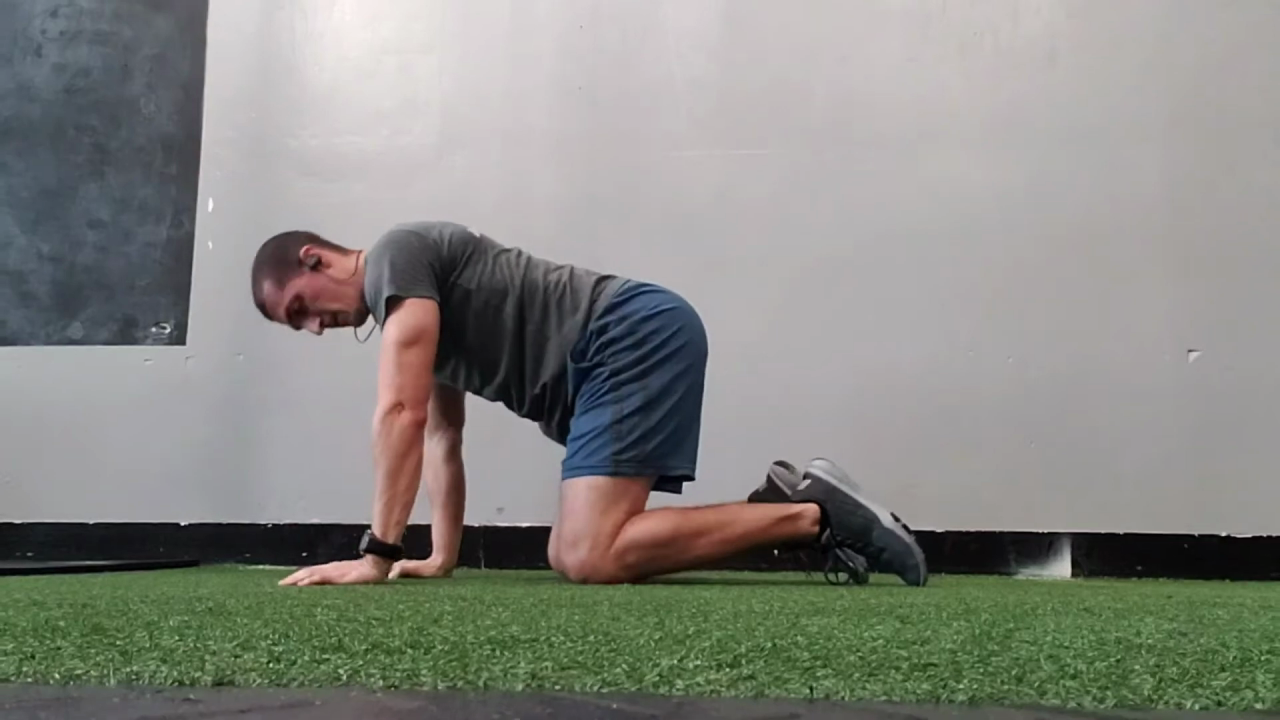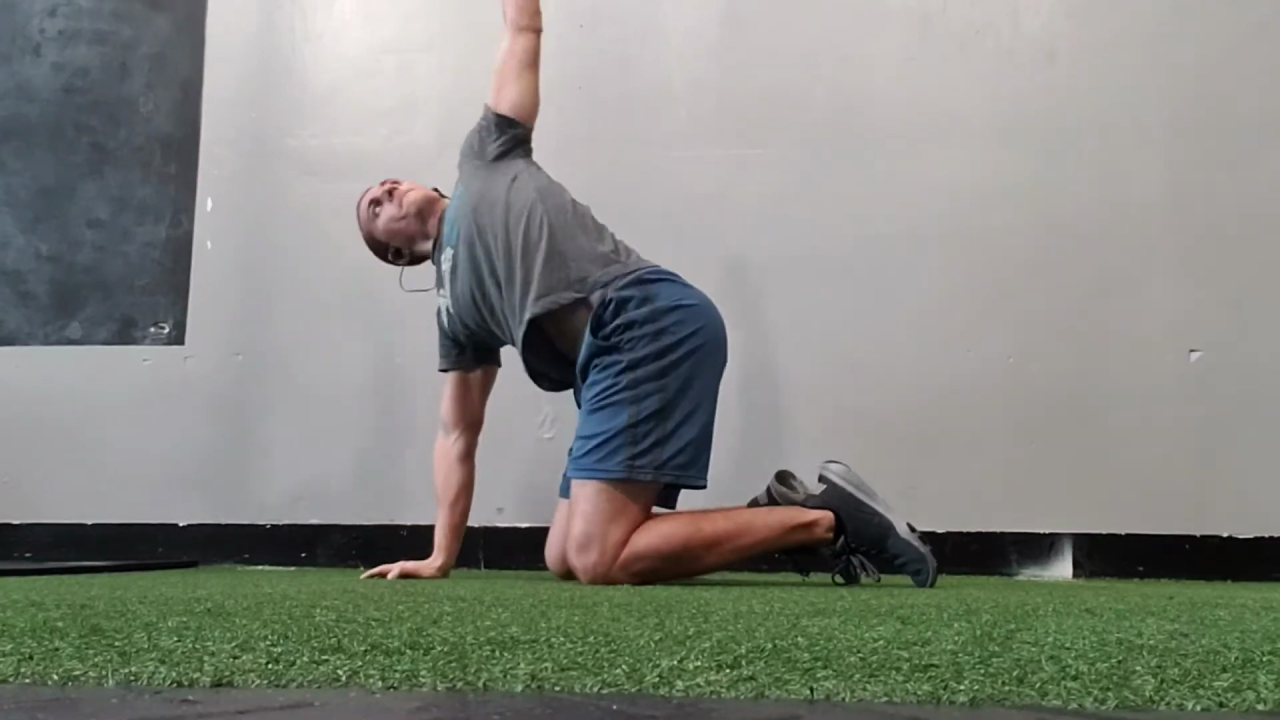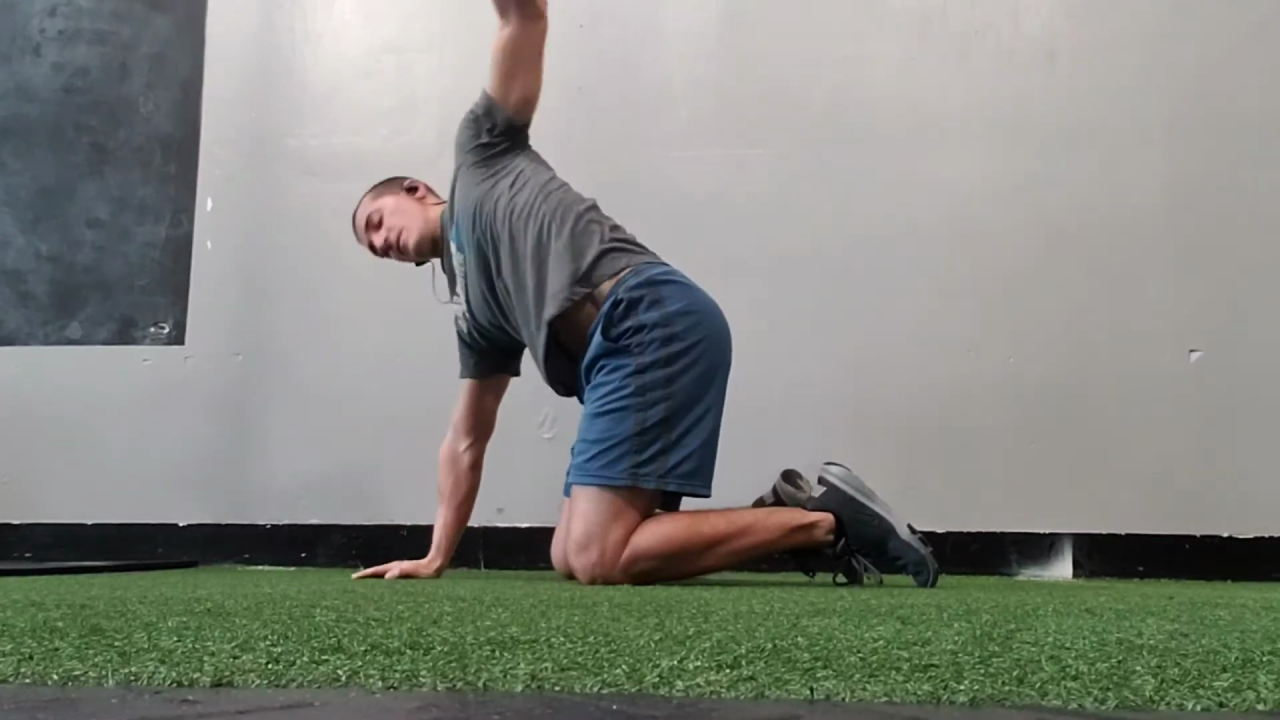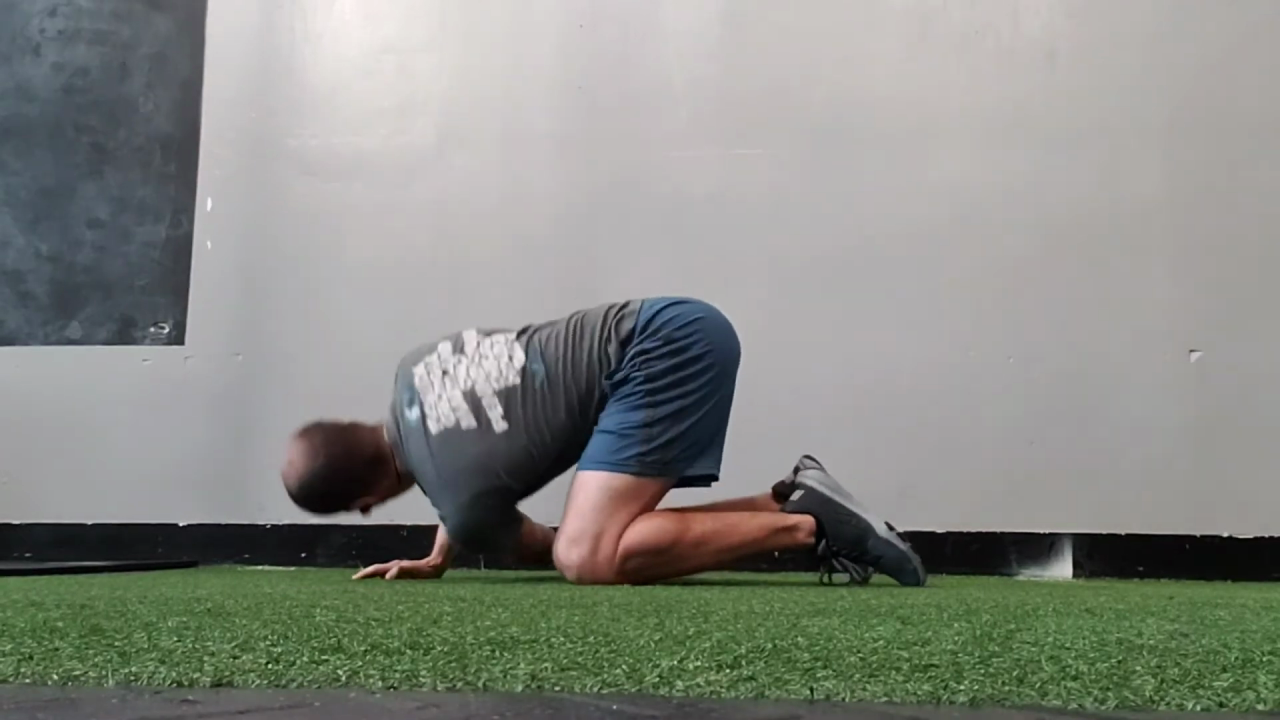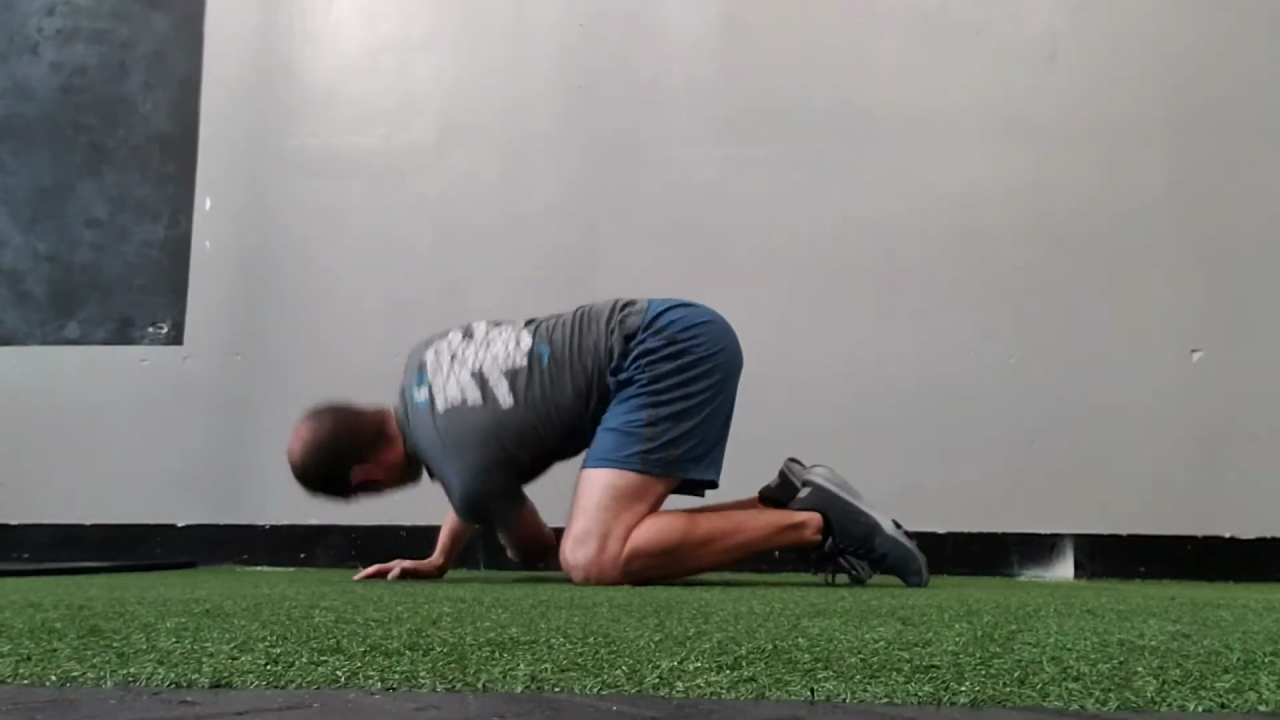
dt=1s
person 1, frame 1
left shoulder: (395, 257)
right shoulder: (414, 309)
left elbow: (401, 412)
right elbow: (441, 436)
left wrist: (377, 553)
right wrist: (441, 556)
left hip: (636, 334)
right hip: (628, 352)
left knee: (590, 559)
right knee: (571, 554)
left ankle: (811, 513)
right ankle: (775, 503)
person 1, frame 2
left shoulder: (484, 160)
right shoulder: (452, 303)
right elbow: (457, 434)
right wrist: (440, 557)
left hip: (649, 326)
right hip: (618, 357)
left knee: (600, 562)
right knee: (565, 558)
left ankle: (825, 519)
right ankle: (778, 516)
person 1, frame 3
left shoulder: (481, 157)
right shoulder: (473, 307)
right elbow: (466, 439)
right wrist: (436, 557)
left hip: (653, 325)
right hip: (624, 349)
left knee: (600, 562)
right knee: (571, 557)
left ankle: (824, 521)
right ankle: (787, 515)
person 1, frame 4
left shoulder: (462, 500)
right shoulder: (412, 379)
left elbow: (541, 550)
right wrist: (435, 559)
left hip: (670, 348)
right hip: (678, 329)
left knee: (588, 558)
right knee: (605, 538)
left ankle: (807, 524)
right ankle: (788, 499)
person 1, frame 5
left shoulder: (469, 468)
right shoulder: (419, 369)
left elbow: (535, 548)
right wrist: (438, 559)
left hip: (673, 350)
right hip: (679, 337)
left knee: (591, 559)
right knee: (604, 539)
left ankle: (813, 522)
right ankle: (778, 503)
